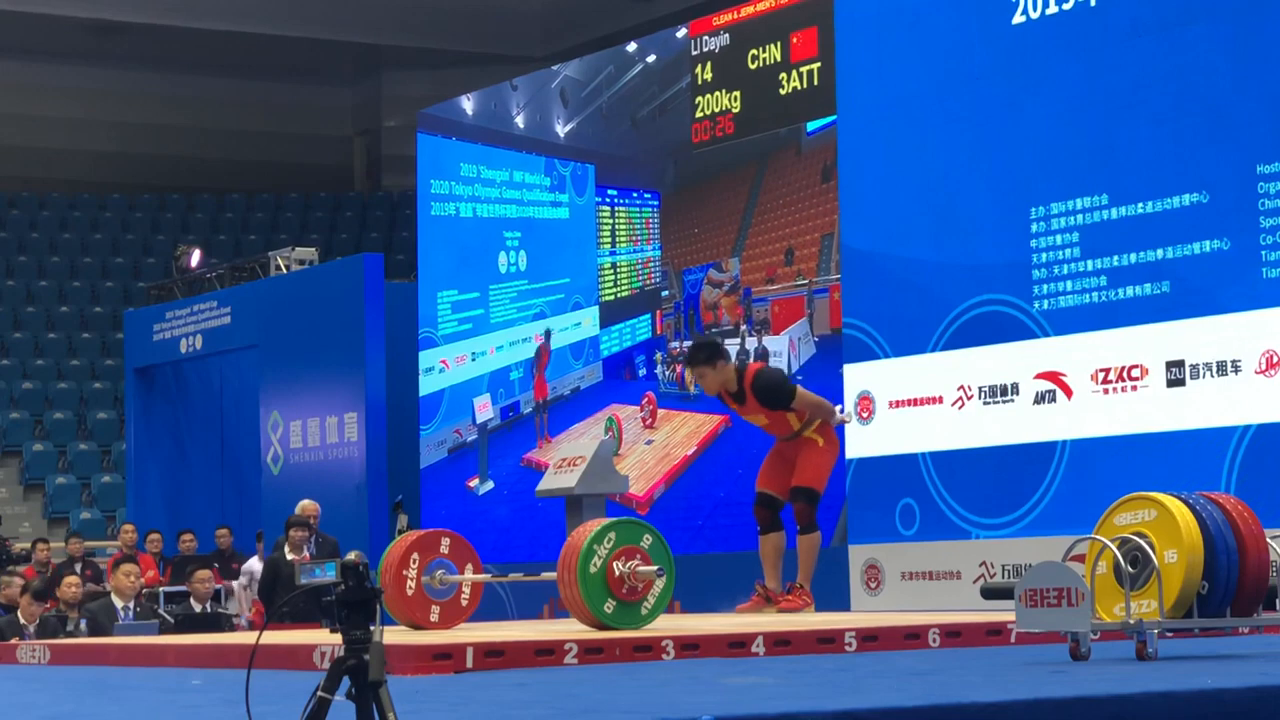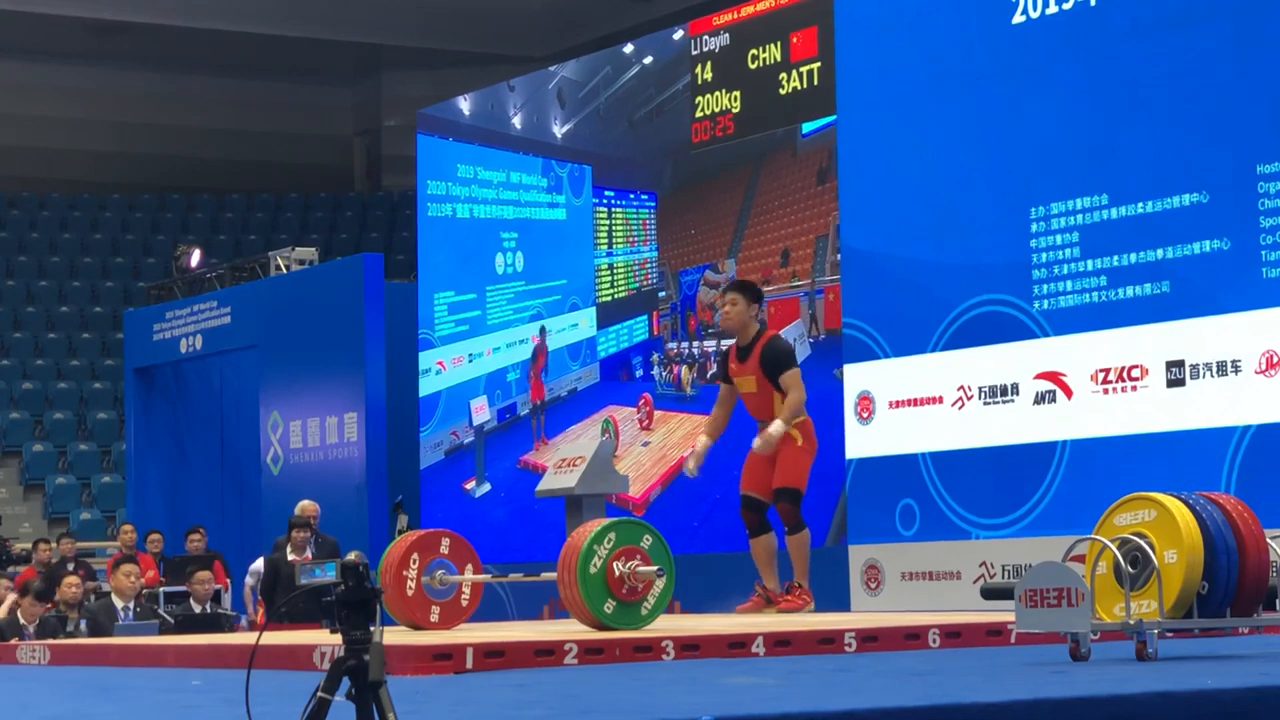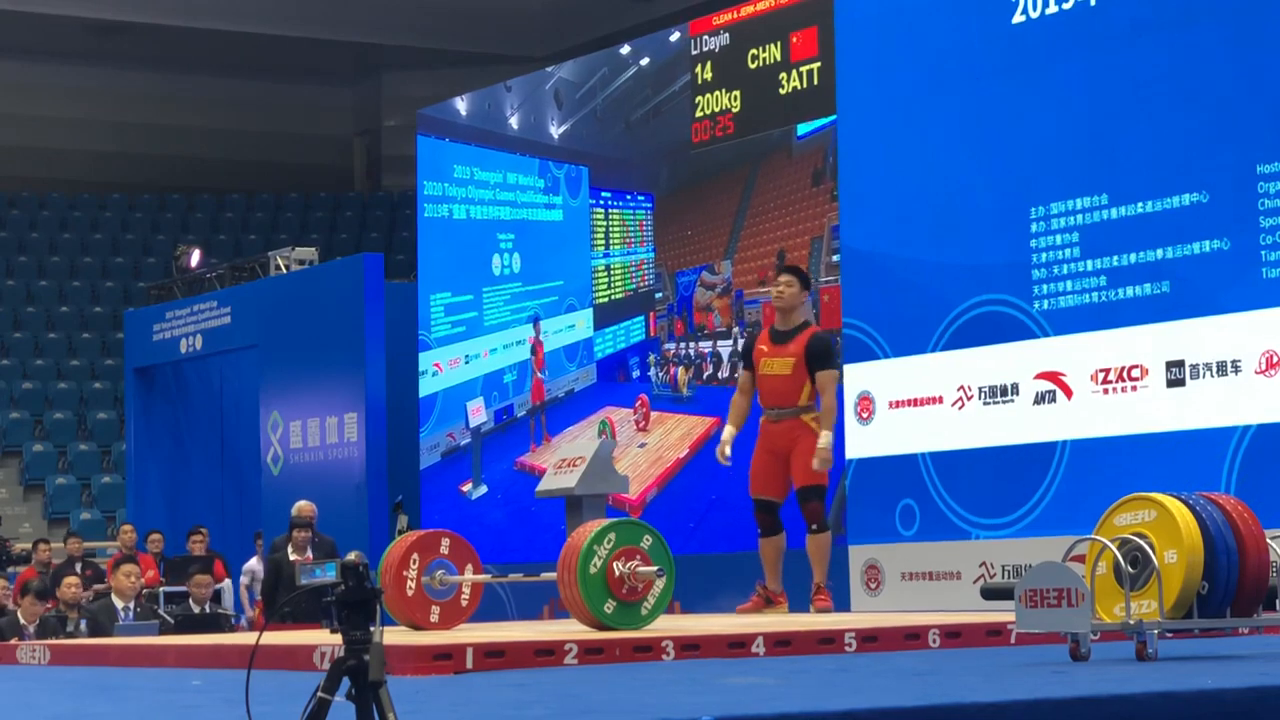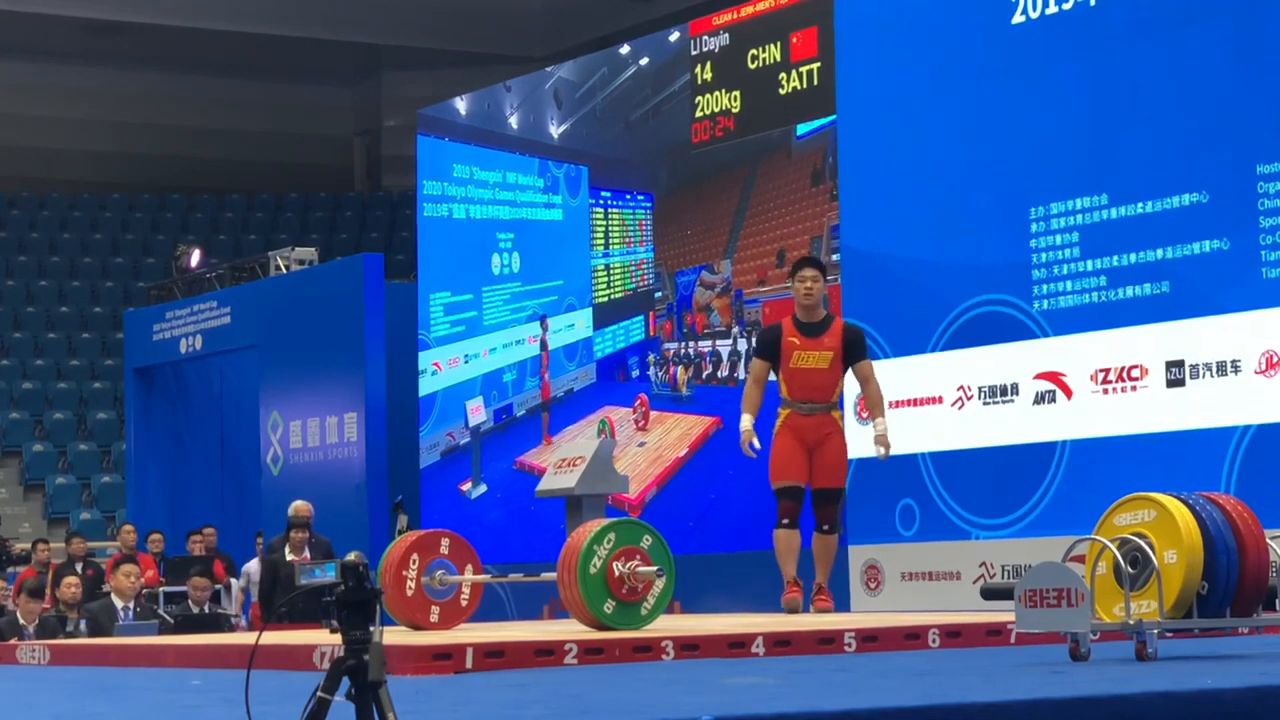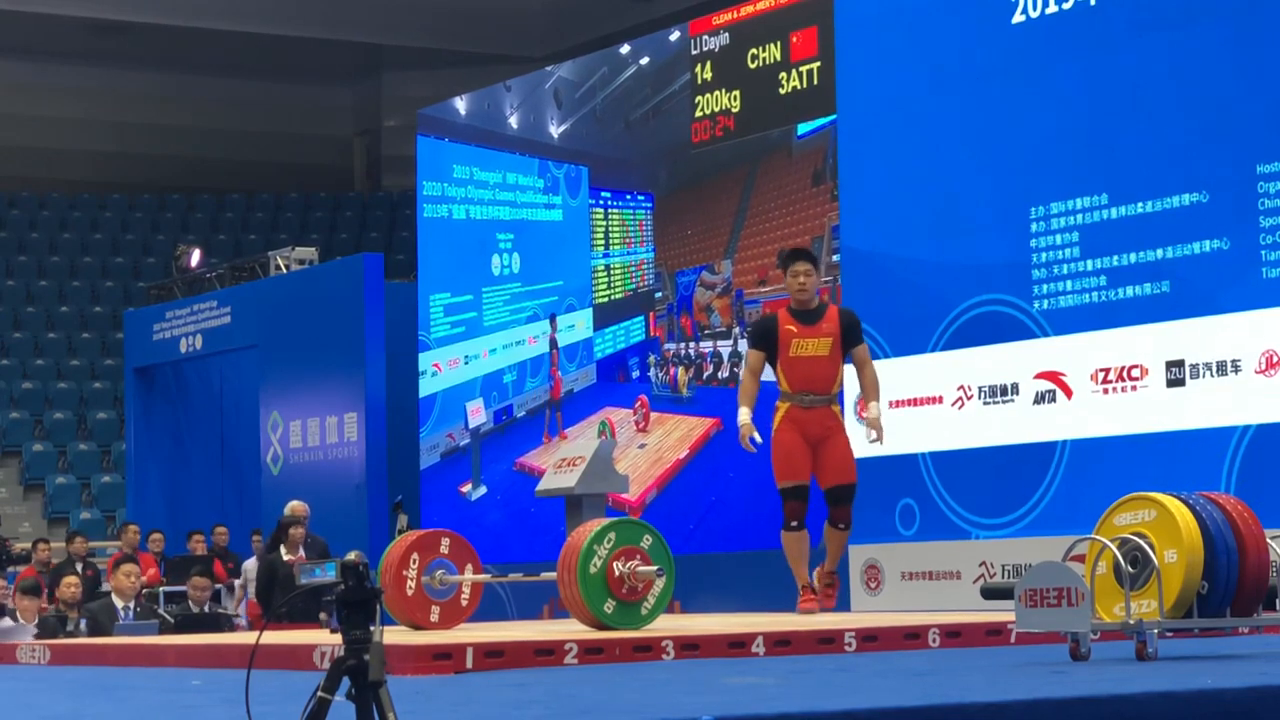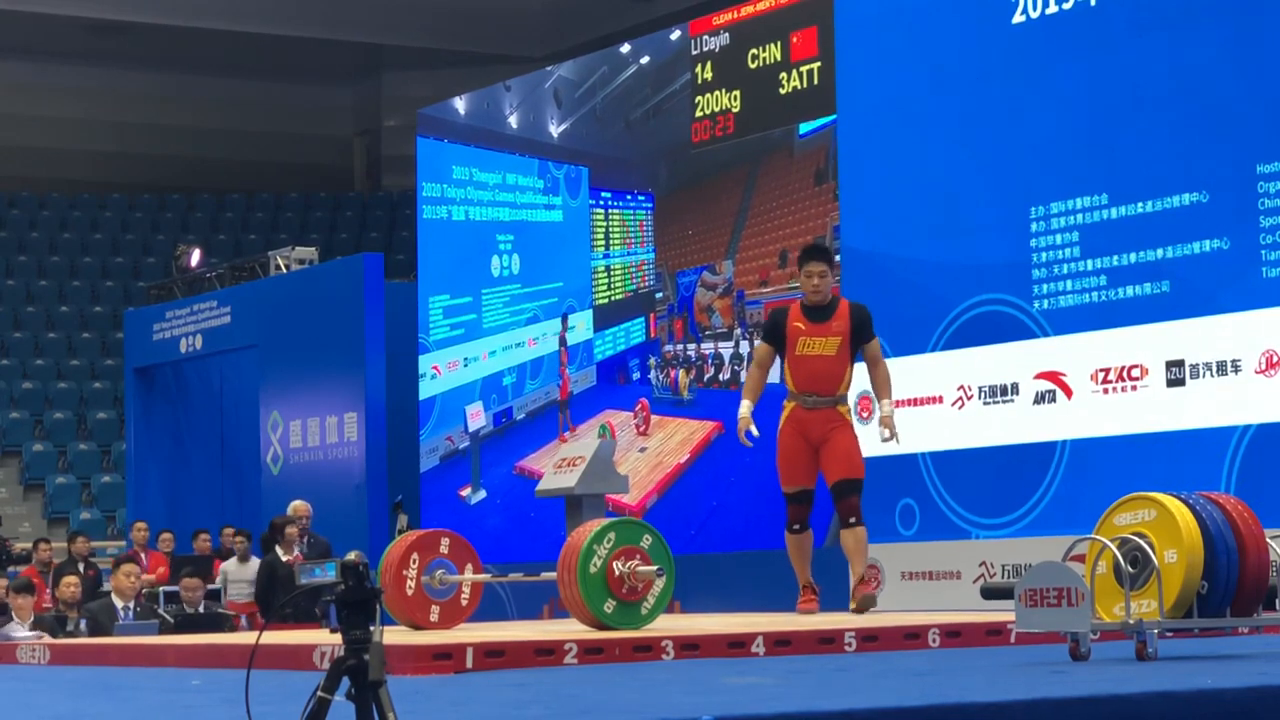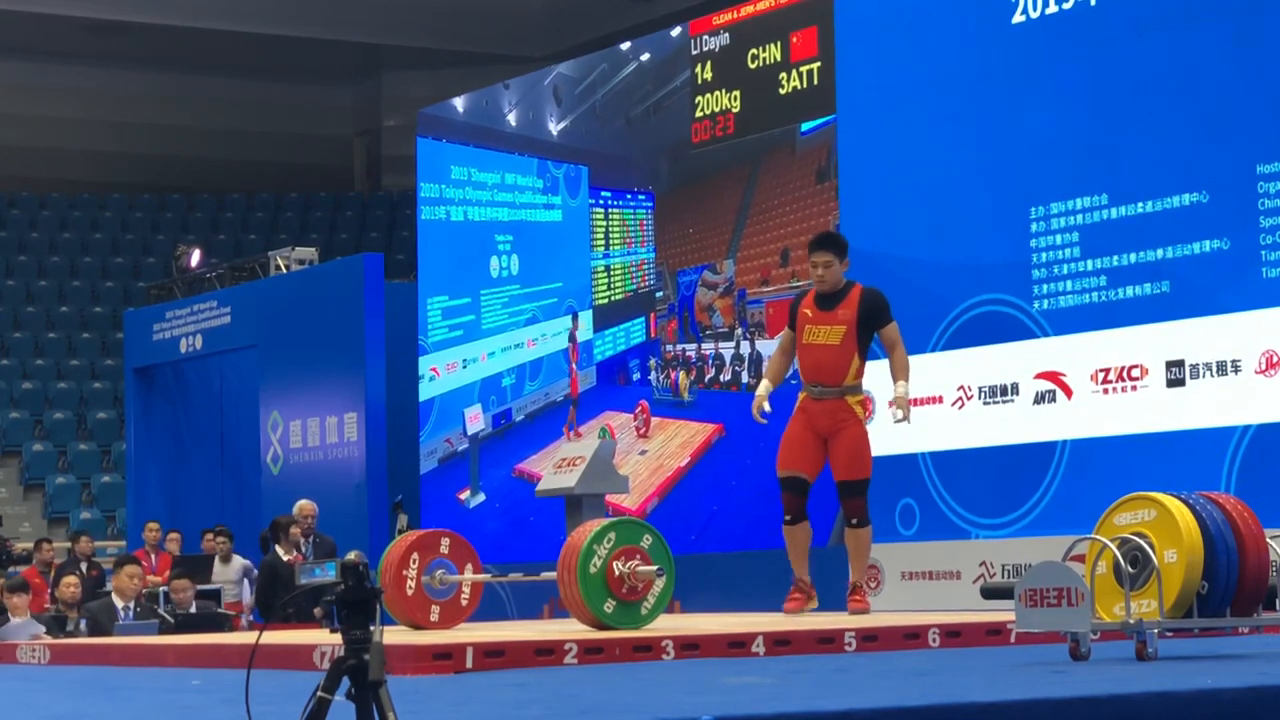
dt=0.5s
person 1, frame 1
left shoulder: (764, 381)
right shoulder: (724, 392)
left elbow: (815, 403)
left wrist: (835, 418)
left hip: (815, 439)
right hip: (786, 443)
left knee: (803, 507)
right knee: (764, 510)
left ankle: (802, 591)
right ankle: (771, 591)
person 1, frame 2
left shoulder: (775, 347)
right shoulder: (730, 356)
left elbow: (797, 394)
right elbow: (723, 405)
left wrist: (777, 430)
right wrist: (703, 444)
left hip: (793, 433)
right hip: (765, 435)
left knee: (787, 506)
right knee: (751, 511)
left ankle: (801, 589)
right ankle: (771, 591)
person 1, frame 3
left shoulder: (816, 341)
right shoulder: (756, 342)
left elbow: (828, 393)
right elbow: (744, 393)
left wrist: (825, 440)
right wrist: (727, 434)
left hip: (804, 430)
right hip: (768, 432)
left knee: (813, 508)
right knee: (764, 513)
left ankle: (820, 588)
right ankle: (772, 593)
person 1, frame 4
left shoulder: (847, 334)
right shoulder: (774, 334)
left elbow: (868, 382)
right elbow: (756, 381)
left wrist: (880, 426)
right wrist: (746, 423)
left hip: (829, 427)
right hip: (790, 426)
left knee: (827, 511)
right knee: (787, 507)
left ankle: (820, 588)
right ankle: (790, 584)
person 1, frame 5
left shoulder: (844, 319)
right shoulder: (769, 324)
left elbow: (864, 365)
right elbow: (752, 373)
left wrist: (873, 409)
right wrist: (745, 417)
left hip: (830, 419)
right hip: (789, 420)
left knee: (842, 503)
right knee: (794, 506)
left ankle: (828, 573)
right ankle: (805, 588)
person 1, frame 6
left shoulder: (855, 315)
right shoulder: (781, 319)
left elbow: (876, 363)
right elbow: (759, 366)
left wrist: (886, 407)
right wrist: (745, 409)
left hip: (837, 419)
right hip: (795, 420)
left knee: (849, 502)
right knee: (797, 509)
left ankle: (861, 584)
right ankle: (807, 588)
person 1, frame 7
left shoulder: (868, 300)
right shoulder: (801, 303)
left elbow: (895, 346)
right elbow: (785, 350)
left wrist: (901, 390)
right wrist: (764, 387)
left hip: (847, 409)
right hip: (807, 408)
left knee: (853, 501)
right knee: (792, 496)
left ankle: (857, 588)
right ankle: (802, 586)
